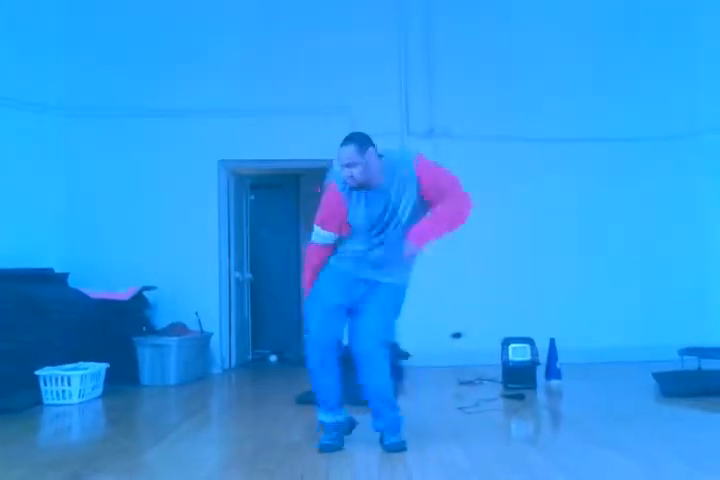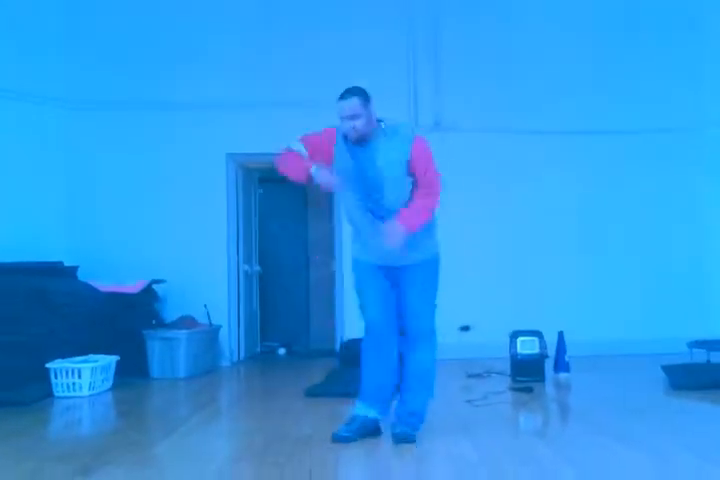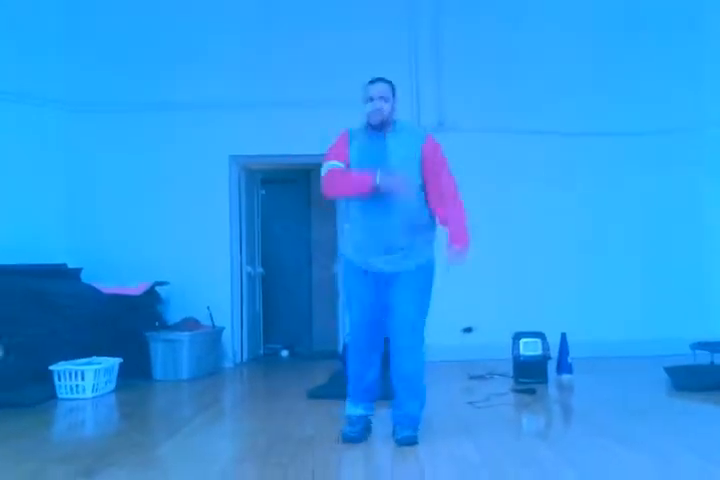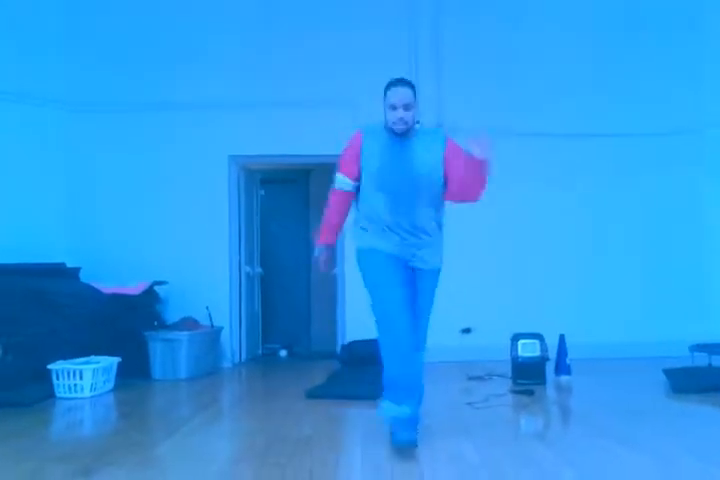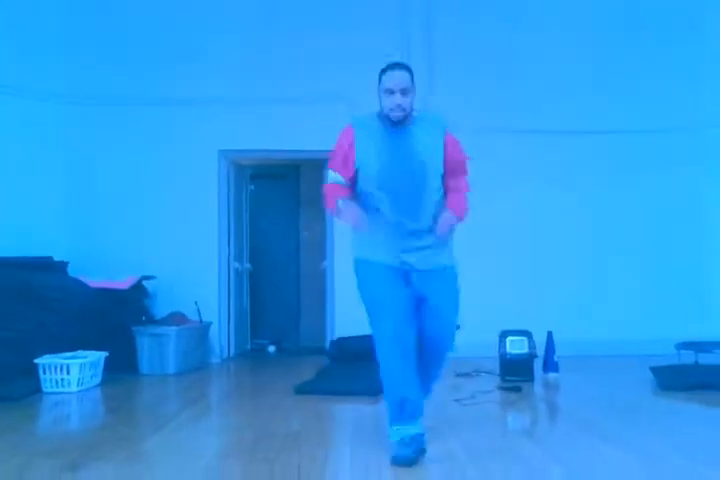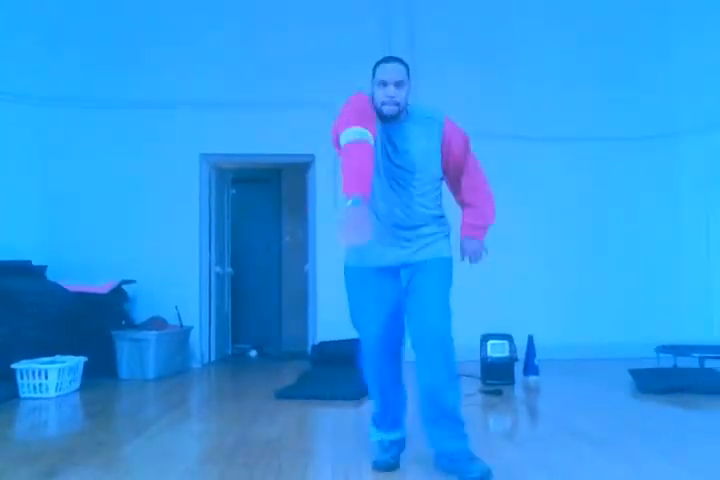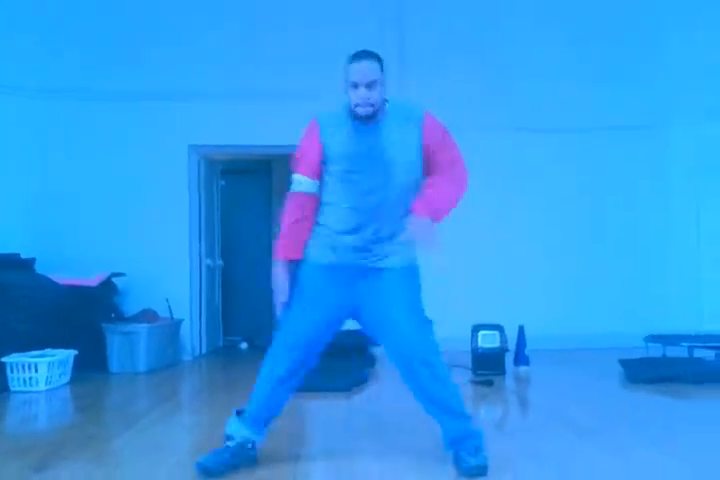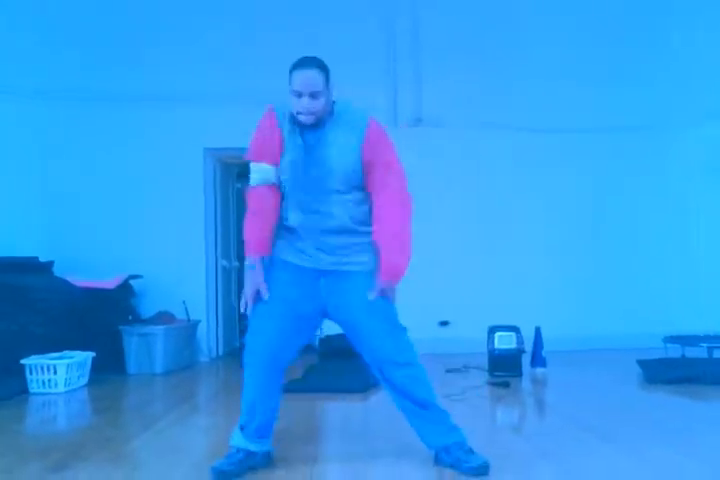
dt=0.1s
person 1, frame 1
left shoulder: (414, 167)
right shoulder: (339, 184)
left elbow: (458, 203)
right elbow: (321, 240)
left wrist: (419, 233)
right wrist: (308, 288)
left hip: (384, 279)
right hip: (344, 270)
left knee: (369, 348)
right knee: (318, 336)
left ankle: (388, 424)
right ankle: (334, 419)
person 1, frame 2
left shoulder: (407, 143)
right shoulder: (332, 141)
left elbow: (429, 192)
right elbow: (287, 159)
left wrist: (403, 224)
right wrist: (314, 171)
left hip: (417, 257)
right hip: (372, 259)
left knee: (419, 334)
right knee: (380, 333)
left ankle: (409, 417)
right ankle: (369, 414)
person 1, frame 3
left shoulder: (421, 142)
right shoulder: (348, 140)
left elbow: (443, 193)
right elbow: (331, 184)
left wrist: (458, 236)
right wrist: (377, 181)
left hip: (412, 262)
right hip: (361, 260)
left knee: (406, 340)
right knee: (363, 337)
left ankle: (406, 418)
right ankle: (359, 412)
person 1, frame 4
left shoulder: (440, 145)
right shoulder: (364, 140)
left elbow: (464, 192)
right elbow: (342, 192)
left wrist: (477, 162)
right wrist: (325, 240)
left hip: (424, 259)
right hip: (379, 252)
left knee: (411, 341)
right knee: (395, 328)
left ankle: (405, 414)
right ankle: (399, 411)
person 1, frame 5
left shoulder: (438, 133)
right shoulder: (358, 133)
left elbow: (456, 181)
right elbow: (335, 183)
left wrist: (452, 212)
right wrist: (344, 207)
left hip: (432, 258)
right hip: (378, 258)
left knee: (438, 337)
right knee: (393, 342)
left ankle: (413, 401)
right ankle: (407, 430)
person 1, frame 6
left shoulder: (439, 130)
right shoulder: (359, 112)
left elbow: (467, 173)
right elbow: (354, 149)
left wrist: (475, 227)
right wrist: (357, 203)
left hip: (427, 258)
right hip: (370, 261)
left knee: (434, 347)
right knee: (377, 352)
right ankle: (388, 435)
person 1, frame 7
left shoulder: (417, 124)
right shoulder: (323, 130)
left elbow: (451, 173)
right elbow: (303, 197)
left wrist: (426, 212)
right wrist: (282, 261)
left hip: (390, 267)
right hip: (325, 264)
left knee: (413, 353)
right knee: (292, 352)
left ankle: (463, 438)
right ankle: (244, 436)
person 1, frame 8
left shoulder: (364, 129)
right shoulder: (274, 125)
left elbow: (392, 200)
right elbow: (263, 194)
left wrist: (391, 268)
right wrist: (254, 262)
left hip: (356, 270)
right hip: (295, 268)
left knee: (393, 358)
right knee: (264, 351)
left ankle: (448, 443)
right ankle: (251, 445)
